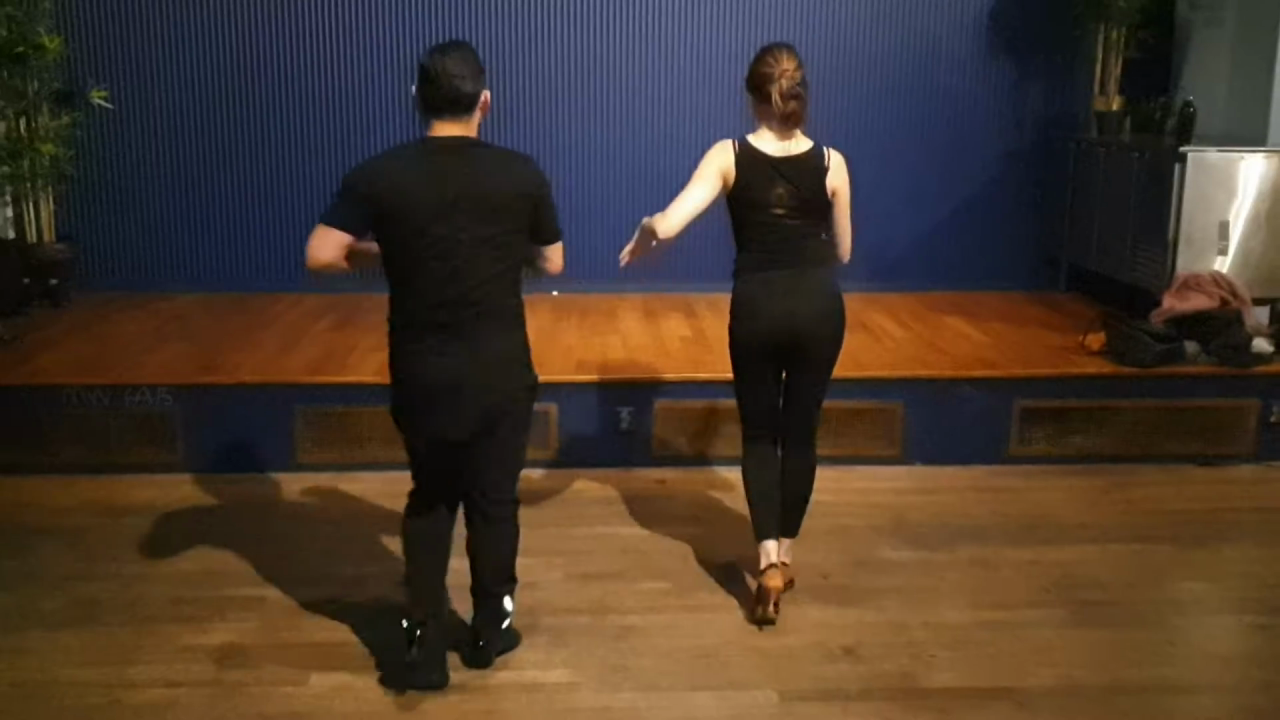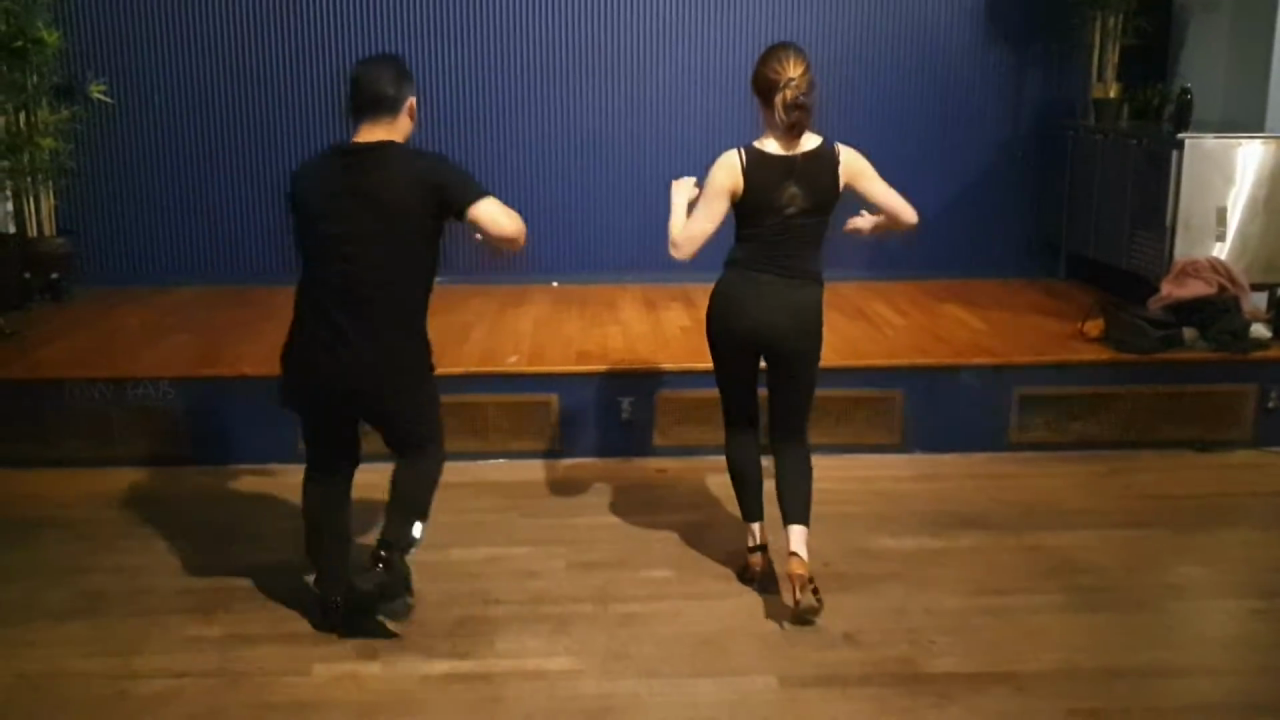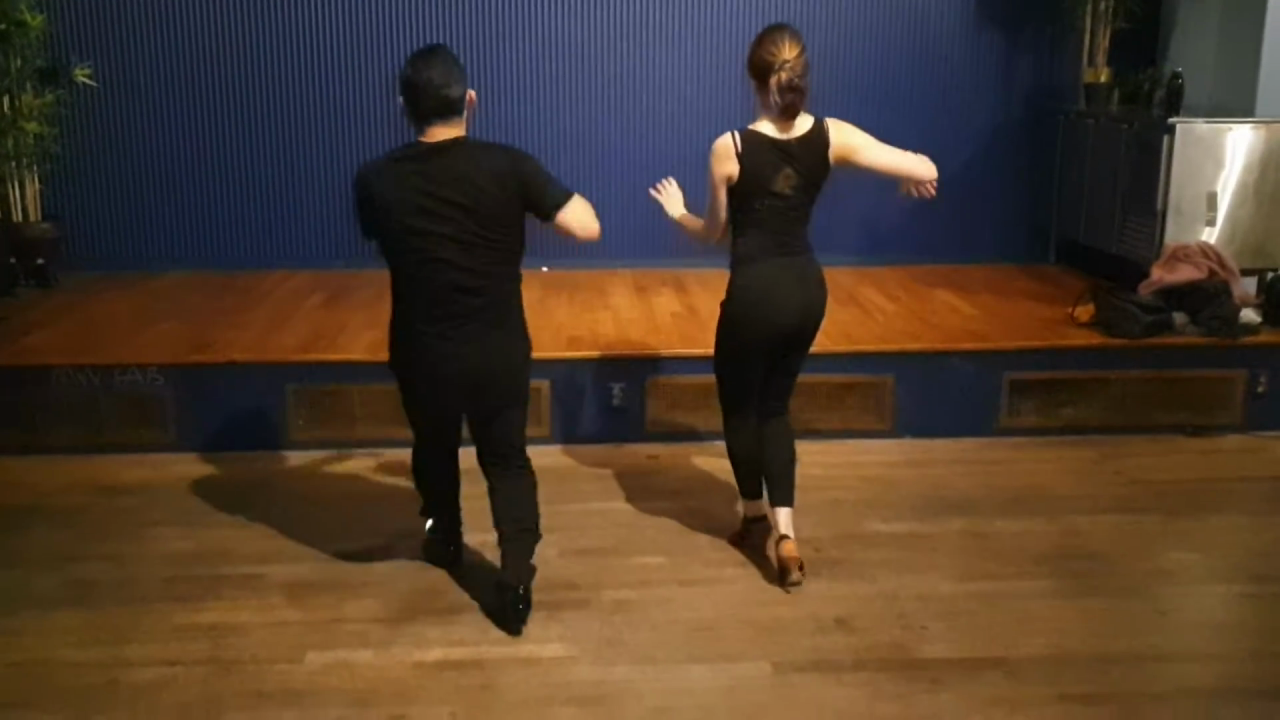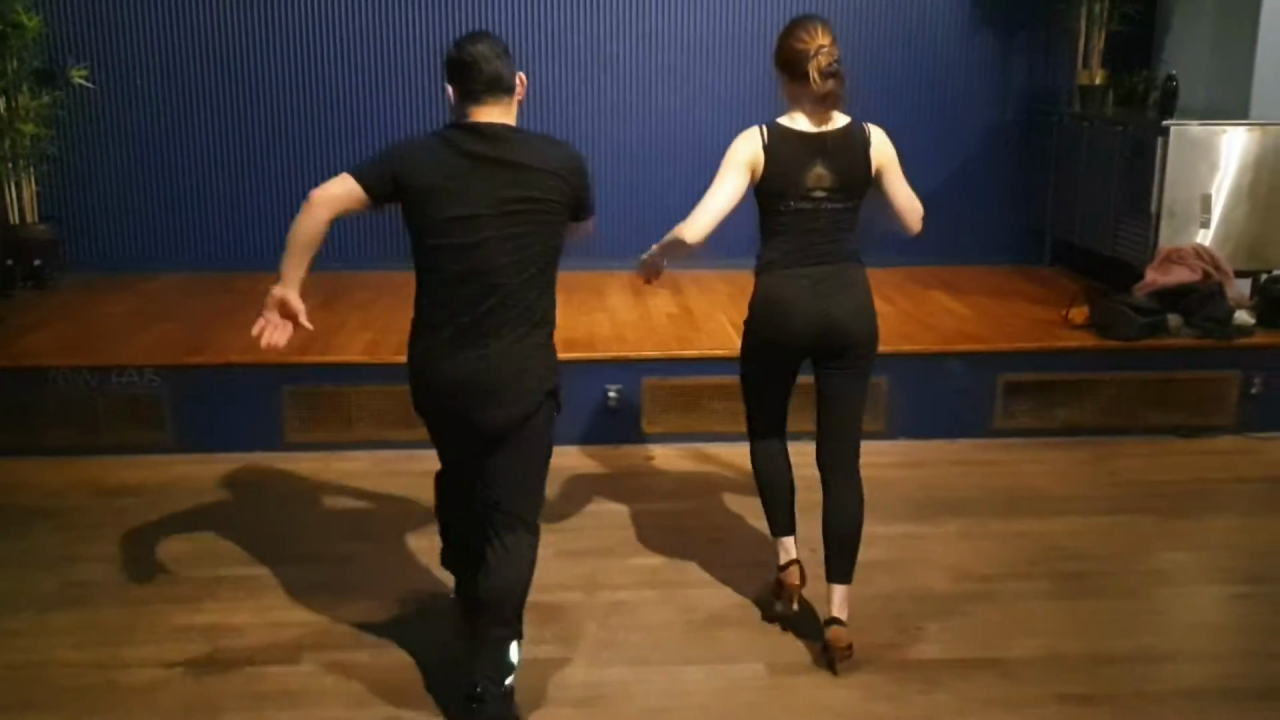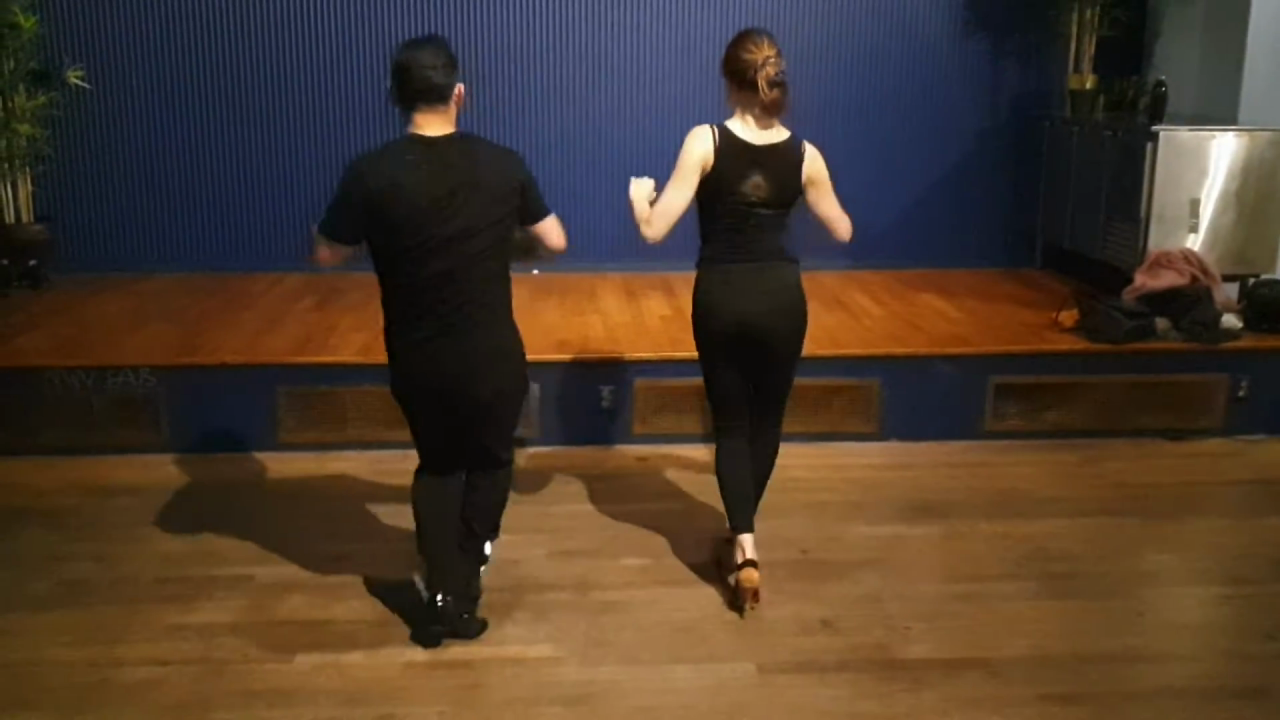
dt=1s
person 1, frame 1
left shoulder: (380, 175)
right shoulder: (520, 174)
left elbow: (320, 257)
right elbow: (552, 261)
left hip: (421, 375)
right hip: (498, 371)
left knee: (430, 501)
right knee: (492, 505)
left ankle: (424, 640)
right ankle: (490, 629)
person 1, frame 2
left shoulder: (309, 176)
right shoulder: (422, 169)
right elbow: (508, 229)
right wrist: (504, 231)
left hip: (315, 358)
right hip: (392, 362)
left knee: (327, 469)
right knee: (420, 450)
left ankle: (333, 594)
right ankle: (390, 563)
person 1, frame 3
left shoulder: (376, 180)
right shoulder: (509, 165)
right elbow: (586, 228)
right wrist: (537, 214)
left hip: (420, 357)
right hip: (500, 354)
left knee: (433, 441)
right knee: (508, 462)
left ankle: (442, 534)
right ankle: (517, 588)
person 1, frame 4
left shoulder: (419, 159)
right shoulder: (562, 162)
left elbow: (324, 203)
right elbow: (581, 224)
left wrist: (286, 289)
left hip: (438, 372)
right hip: (521, 373)
left knee: (460, 482)
right knee: (511, 520)
left ankle: (476, 606)
person 1, frame 5
left shoulder: (370, 172)
right shoulder: (501, 164)
left elbow: (327, 257)
right elbow: (554, 242)
left hip: (417, 361)
right hip: (493, 358)
left knee: (439, 469)
right knee: (492, 463)
left ankle: (446, 599)
right ankle: (470, 567)
person 2, frame 1
left shoulder: (726, 156)
right shoulder: (830, 163)
left elbow: (664, 227)
right elbow: (841, 252)
left wrist: (639, 244)
left hip: (756, 308)
right hip: (819, 306)
left knee: (758, 434)
right knee: (799, 433)
left ankle: (768, 562)
right ankle: (782, 555)
person 2, frame 2
left shoulder: (733, 165)
right shoulder: (839, 160)
left elbow: (681, 248)
right elbow: (906, 217)
left wrist: (679, 202)
right wrist: (872, 224)
left hip: (738, 307)
right hip: (800, 311)
left knee: (741, 428)
right knee: (792, 436)
left ankle: (759, 549)
right ankle: (796, 553)
person 2, frame 3
left shoulder: (730, 148)
right shoulder: (832, 137)
left elbow: (716, 229)
right elbow: (924, 176)
left wrist: (676, 206)
right wrist: (908, 159)
left hip: (753, 294)
right hip: (808, 289)
left knee: (738, 408)
right knee: (773, 405)
left ankle: (753, 520)
right ankle: (785, 532)
person 2, frame 4
left shoulder: (759, 143)
right shoulder: (872, 142)
left elbow: (694, 231)
right elbow: (913, 222)
left wrist: (657, 255)
left hip: (780, 306)
right hip: (850, 308)
left knee: (766, 434)
right knee: (841, 458)
left ankle: (788, 560)
right ankle: (838, 617)
person 2, frame 5
left shoulder: (703, 144)
right shoulder: (803, 154)
left elbow: (654, 230)
right elbow: (842, 231)
left wrist: (640, 194)
left hip: (721, 299)
right hip: (781, 297)
left knee: (729, 423)
right knee: (765, 423)
left ankle: (744, 556)
right ankle: (742, 533)
